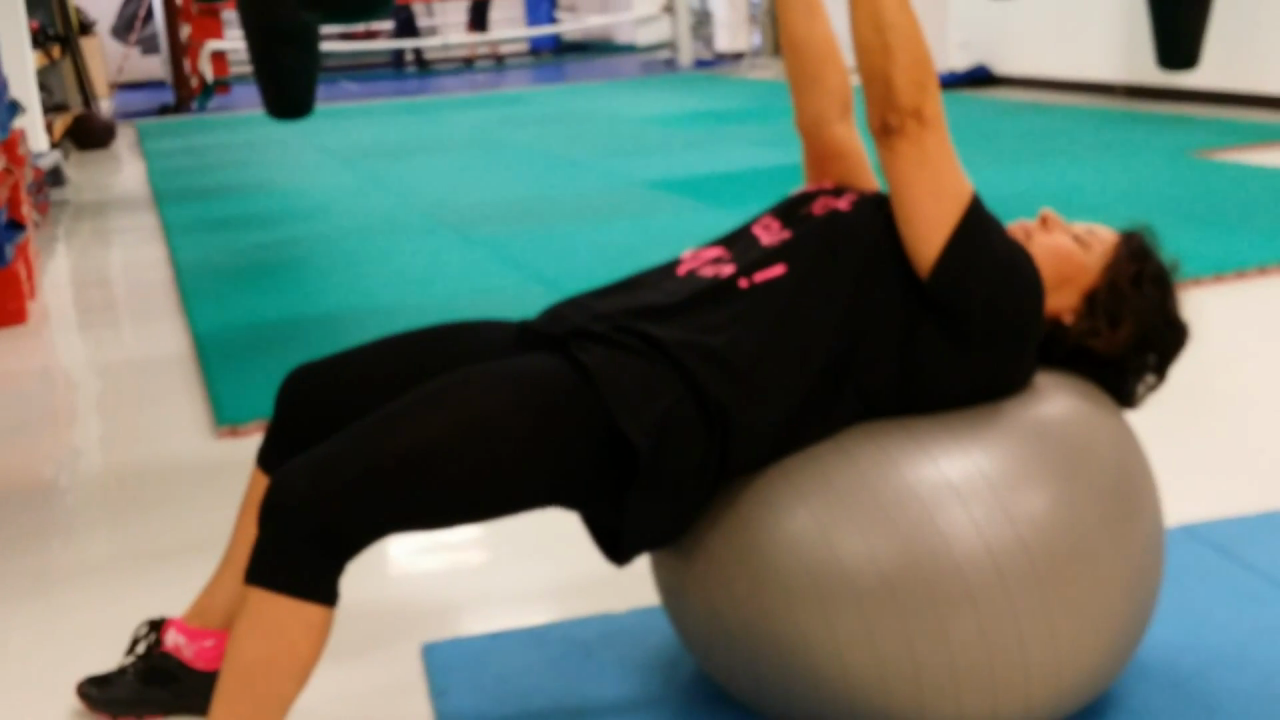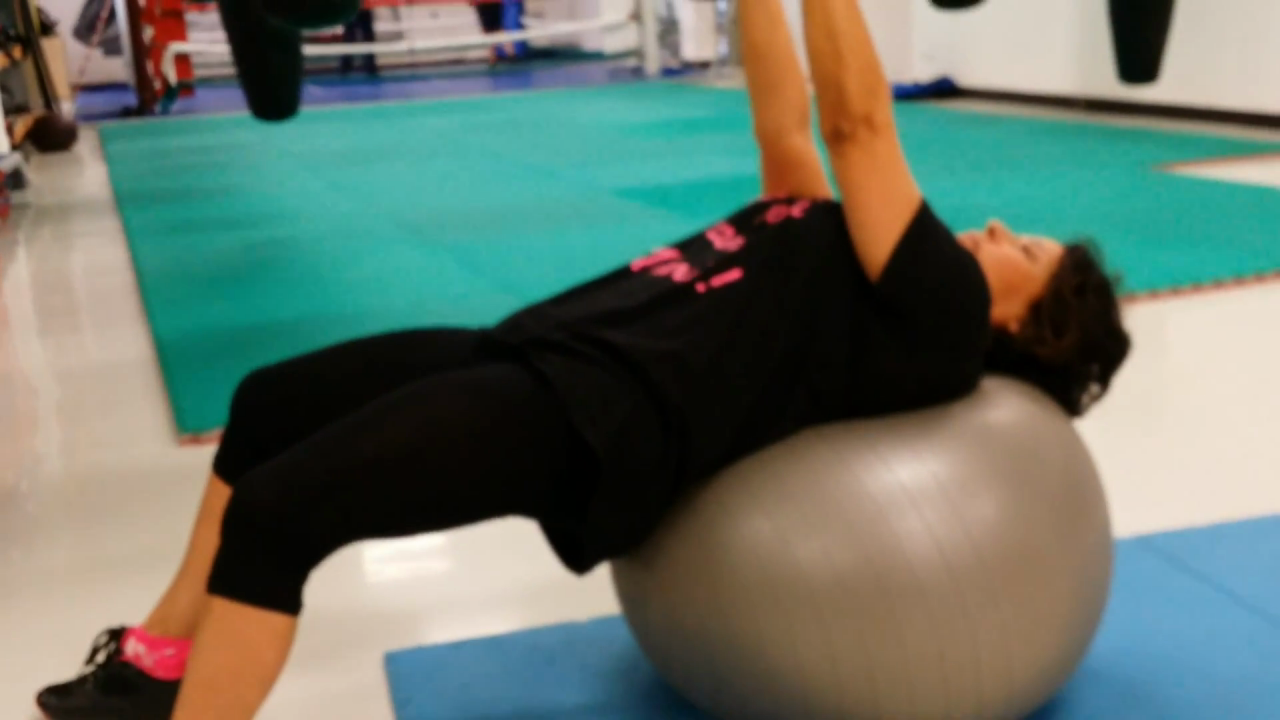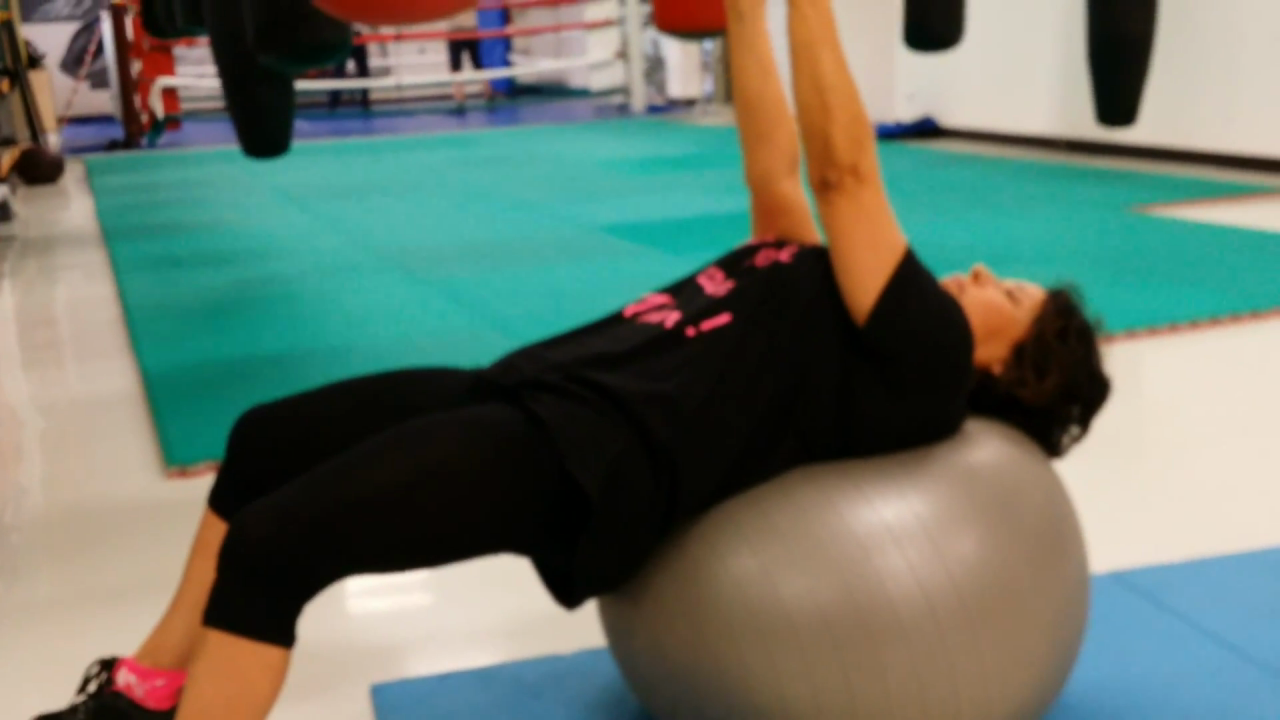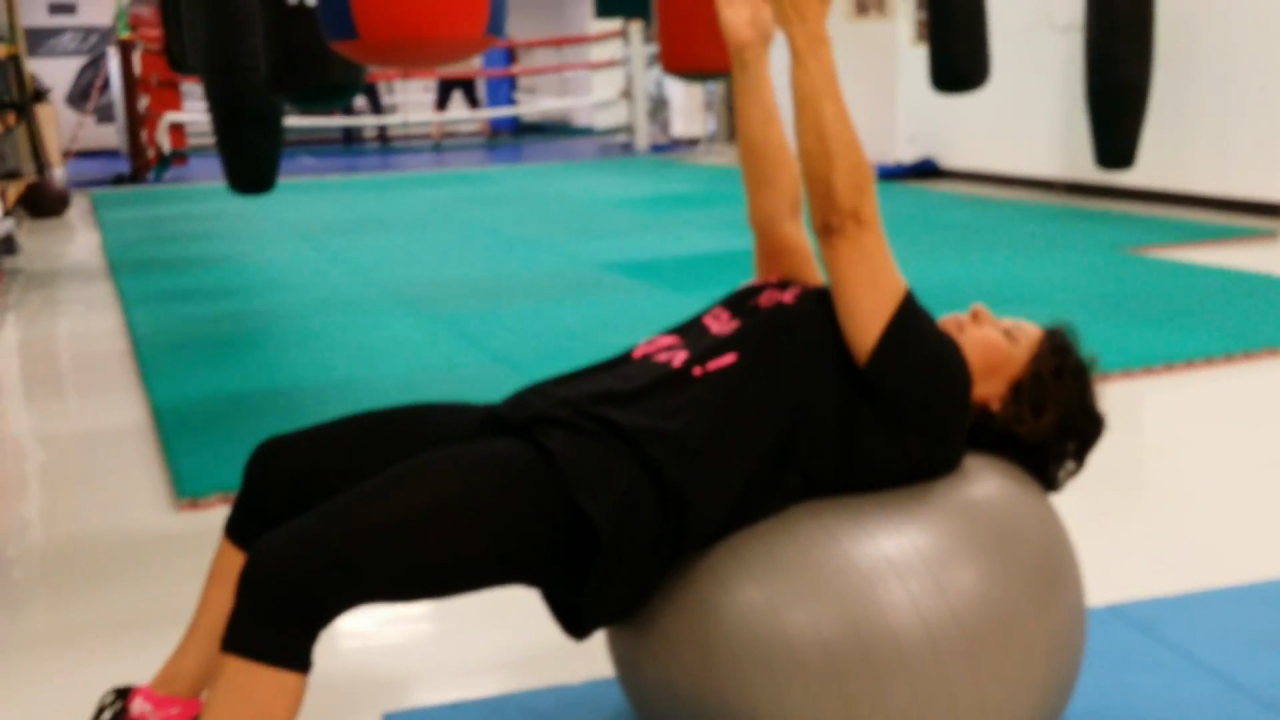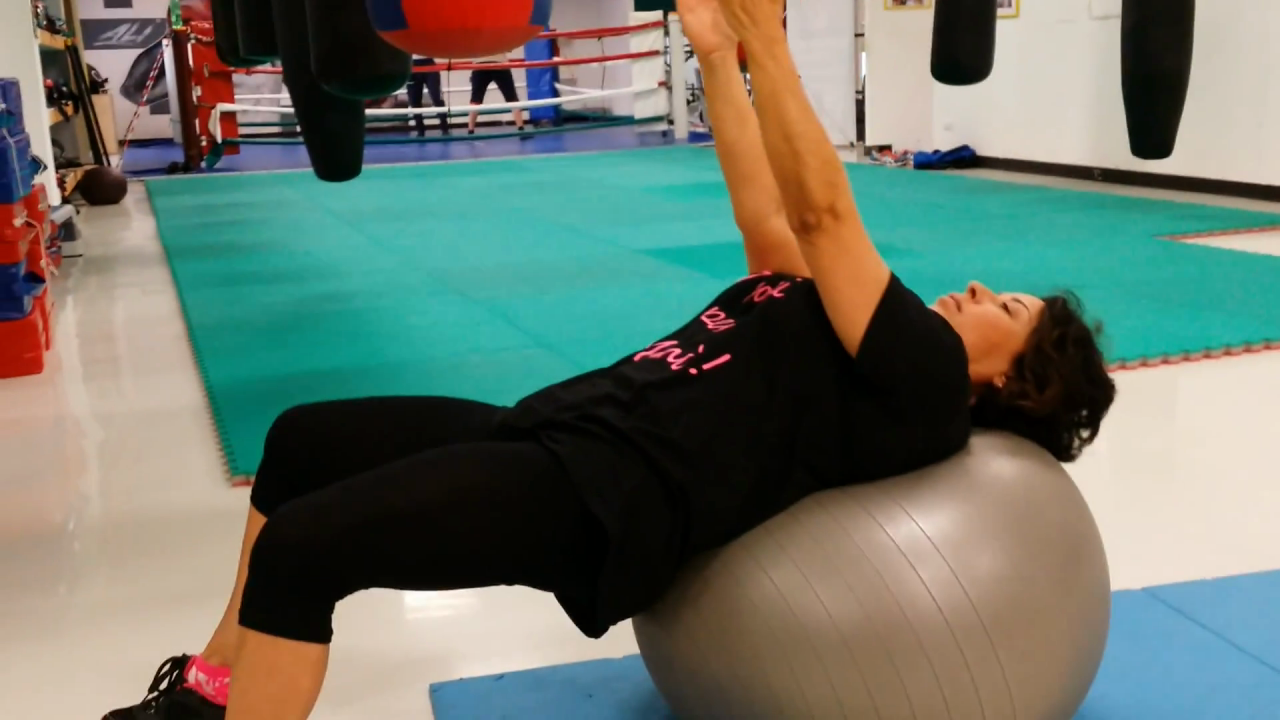
dt=1s
person 1, frame 1
left shoulder: (991, 314)
right shoulder: (905, 255)
left elbow: (907, 116)
right elbow: (826, 112)
left hip: (647, 409)
right hip: (589, 345)
left knee: (311, 503)
right knee: (310, 401)
person 1, frame 2
left shoulder: (943, 315)
right shoulder: (868, 266)
left elbow: (856, 123)
right elbow: (786, 122)
left hip: (600, 417)
right hip: (551, 355)
left knee: (278, 514)
right knee: (268, 404)
person 1, frame 3
left shoulder: (927, 358)
right shoulder: (855, 310)
left elbow: (842, 173)
right elbow: (777, 174)
left hip: (592, 456)
right hip: (545, 394)
left knee: (275, 547)
right knee: (262, 442)
person 1, frame 4
left shoulder: (927, 398)
right shoulder: (850, 346)
left elbow: (846, 220)
right elbow: (779, 219)
left hip: (602, 490)
right hip: (552, 431)
left knee: (290, 573)
right knee: (281, 471)
person 1, frame 5
left shoulder: (926, 381)
right shoulder: (849, 339)
left elbow: (823, 215)
right elbow: (767, 215)
left hip: (606, 499)
right hip: (562, 439)
left knee: (300, 547)
right knee: (301, 441)
